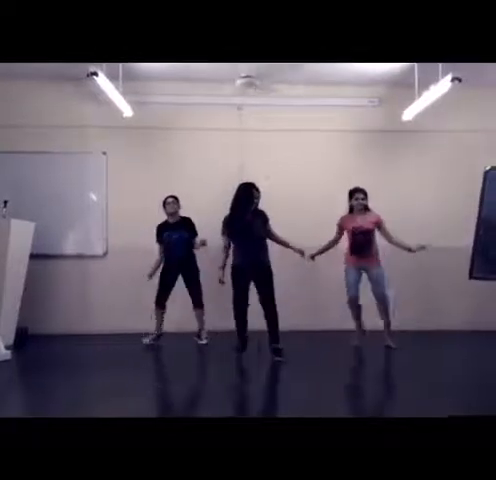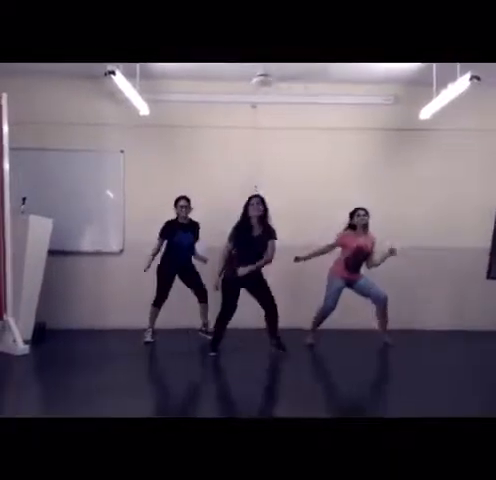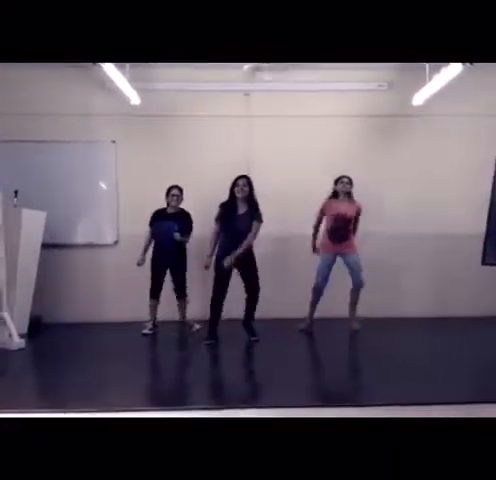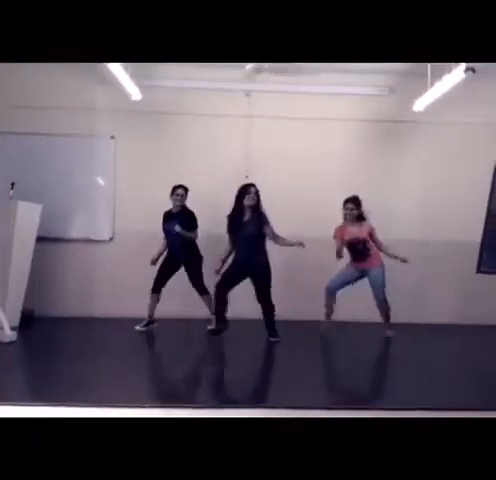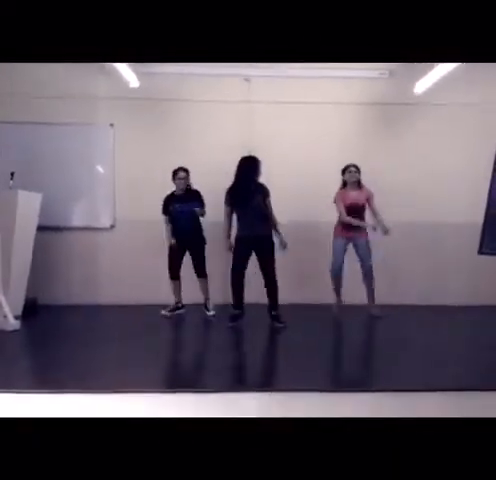
dt=1s
person 1, frame 1
left shoulder: (260, 216)
right shoulder: (230, 220)
left elbow: (271, 235)
right elbow: (225, 246)
left wrist: (293, 248)
right wrist: (222, 268)
left hip: (261, 265)
right hip: (240, 267)
left knee: (269, 304)
right knee: (240, 305)
left ankle: (275, 345)
right ankle: (241, 341)
person 1, frame 2
left shoulder: (269, 232)
right shoulder: (239, 228)
left elbow: (268, 257)
right elbow: (227, 252)
left wrist: (249, 268)
right wrist: (219, 275)
left hip: (254, 275)
right hip: (233, 275)
left knee: (271, 307)
right knee: (227, 310)
left ankle: (275, 340)
right ankle: (214, 343)
person 1, frame 3
left shoulder: (254, 211)
right shoulder: (225, 208)
left elbow: (250, 238)
right elbow: (216, 232)
left wrist: (234, 256)
right wrist: (209, 255)
left hip: (245, 256)
right hip: (224, 256)
left knee: (253, 290)
right knee: (218, 293)
left ankle: (248, 324)
right ankle: (212, 332)
person 1, frame 4
left shoulder: (260, 217)
right shoulder: (234, 218)
left elbow: (274, 237)
right elbow: (232, 243)
left wrist: (293, 243)
right wrist: (223, 261)
left hip: (259, 264)
right hip: (240, 263)
left knee: (264, 298)
right knee: (220, 289)
left ankle: (271, 328)
right ankle: (221, 323)
person 1, frame 5
left shoulder: (261, 190)
right shoulder: (234, 191)
left elbow: (269, 214)
right elbow: (228, 216)
left wrist: (280, 235)
right wrist: (228, 239)
left hip: (263, 237)
right hip: (243, 238)
left knee: (269, 274)
right knee: (237, 273)
left ankle: (274, 312)
right ankle: (237, 310)
person 2, frame 1
left shoulder: (374, 218)
right shoulder: (344, 220)
left elbow: (389, 237)
right elbow: (335, 240)
left wrist: (409, 248)
right wrist: (318, 252)
left hip: (372, 262)
right hip: (352, 263)
left knee: (381, 296)
right knee: (353, 296)
left ankle: (388, 335)
right ankle: (359, 331)
person 2, frame 2
left shoulder: (371, 239)
right shoulder: (346, 236)
left elbow: (370, 264)
right elbow: (326, 249)
left wrist: (387, 254)
right wrist: (304, 258)
left hip: (356, 277)
right hip: (338, 275)
left knee: (382, 298)
right knee: (328, 307)
left ankle: (384, 333)
right ankle: (311, 332)
person 2, frame 3
left shoulder: (356, 206)
right shoulder: (329, 204)
right elbow: (318, 222)
right wrist: (313, 241)
left hip: (348, 249)
right hip: (328, 249)
left knee: (358, 282)
right knee: (319, 284)
left ankle: (352, 315)
right ankle: (309, 319)
person 2, frame 4
left shoulder: (367, 227)
right shoulder: (339, 231)
left elbow: (380, 246)
right elbow: (339, 252)
left wrist: (396, 257)
right wrist: (338, 253)
left hip: (374, 266)
right hip: (355, 267)
left knee: (380, 299)
right knee: (330, 287)
left ankle: (388, 326)
right ankle: (328, 320)
person 2, frame 5
left shoulder: (366, 192)
right shoulder: (340, 194)
left elbow: (375, 212)
right elbow: (344, 217)
left wrist: (382, 225)
right wrist: (364, 224)
left hip: (360, 234)
right hip: (341, 234)
left knee: (367, 268)
right knee: (336, 268)
left ankle: (371, 304)
right ankle: (338, 299)
person 3, frame 1
left shoulder: (187, 222)
right shoulder: (161, 228)
left elbow: (194, 245)
right elbow: (162, 251)
left wrist: (200, 243)
right wrist: (154, 269)
left hip: (189, 265)
right hip: (170, 266)
left knee: (197, 297)
right knee: (161, 298)
left ankle: (201, 332)
right ankle: (158, 332)
person 3, frame 2
left shoulder: (195, 226)
right shoulder: (169, 225)
right elbow: (159, 245)
left wrist: (199, 257)
right wrist: (150, 260)
left hip: (186, 266)
right hip: (168, 266)
left knee: (202, 292)
right knee: (160, 297)
left ankle: (205, 327)
right ankle: (150, 329)
person 3, frame 3
left shoulder: (185, 216)
right shoulder: (158, 214)
left elbow: (187, 238)
right elbow: (151, 235)
left wrist: (181, 238)
right wrist: (142, 254)
left hip: (178, 257)
right hip: (159, 257)
left knee: (180, 289)
right knee: (155, 289)
left ankle: (183, 319)
right ankle: (152, 322)
person 3, frame 4
left shoulder: (188, 214)
right shoulder: (167, 215)
left elbow: (194, 236)
right elbow: (167, 239)
left wrist: (182, 232)
right wrist: (157, 256)
left hip: (190, 255)
right hip: (173, 256)
left knee: (199, 286)
right knee: (157, 284)
right ankle: (150, 319)
person 3, frame 5
left shoulder: (194, 194)
right shoulder: (169, 199)
left elbow: (203, 213)
right elbow: (167, 221)
left wrist: (199, 211)
right wrist: (170, 237)
left hip: (195, 237)
right hip: (178, 239)
left knee: (200, 268)
right knee: (173, 269)
left ankle: (207, 302)
right ankle: (178, 304)
